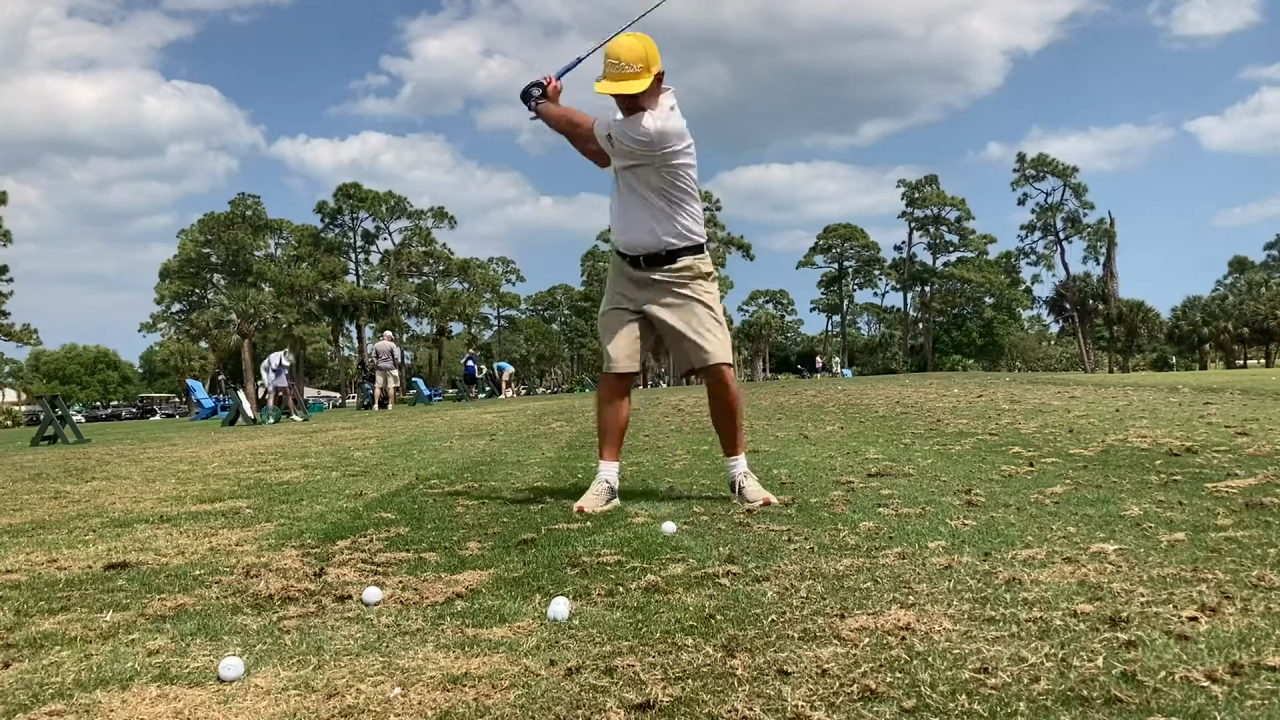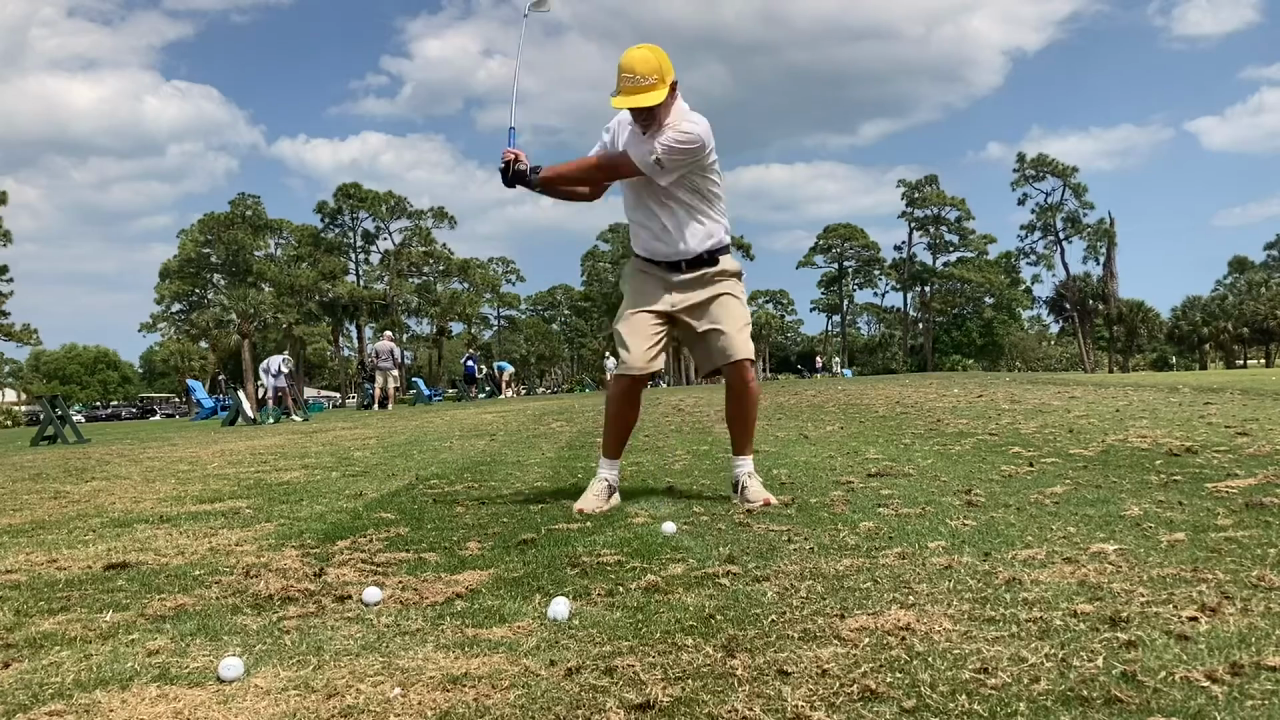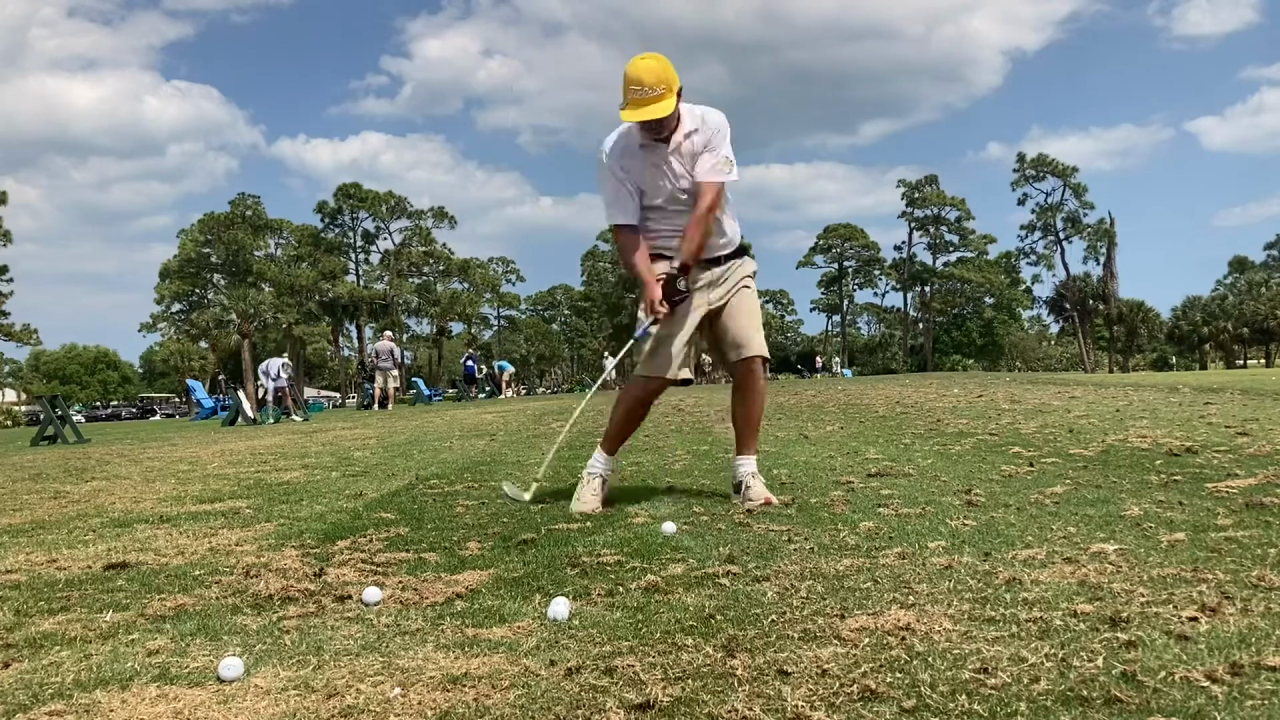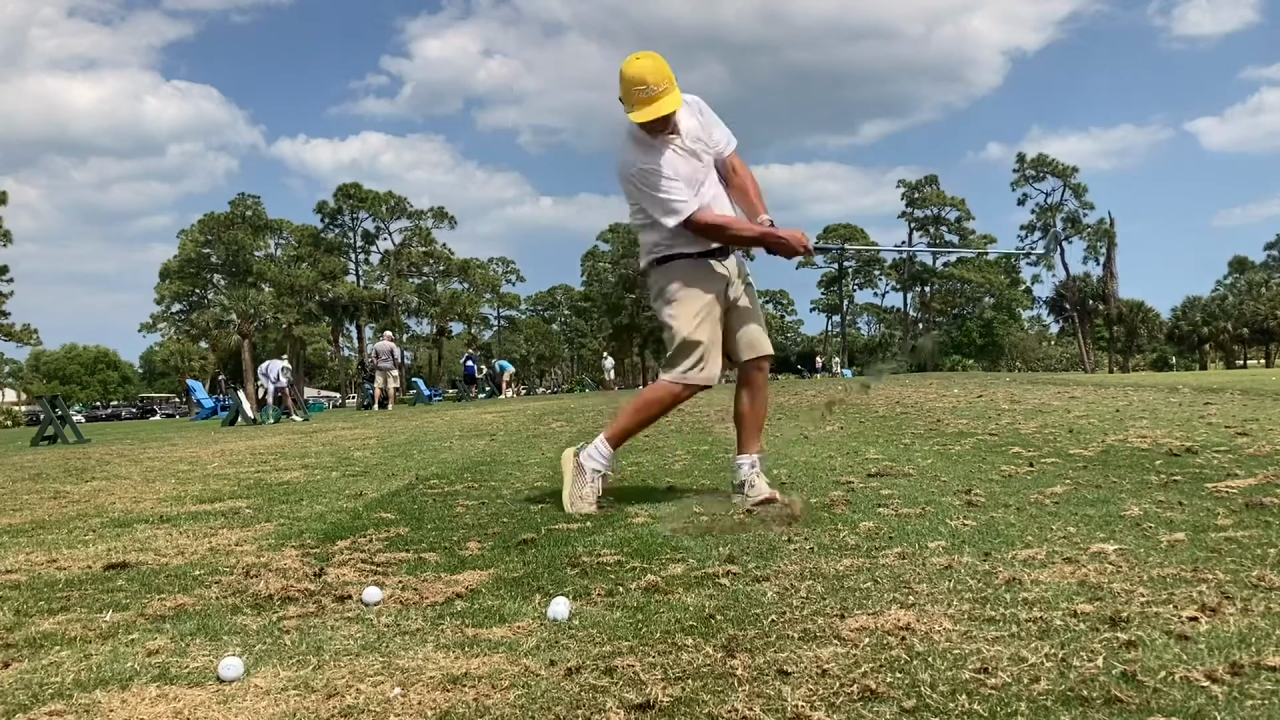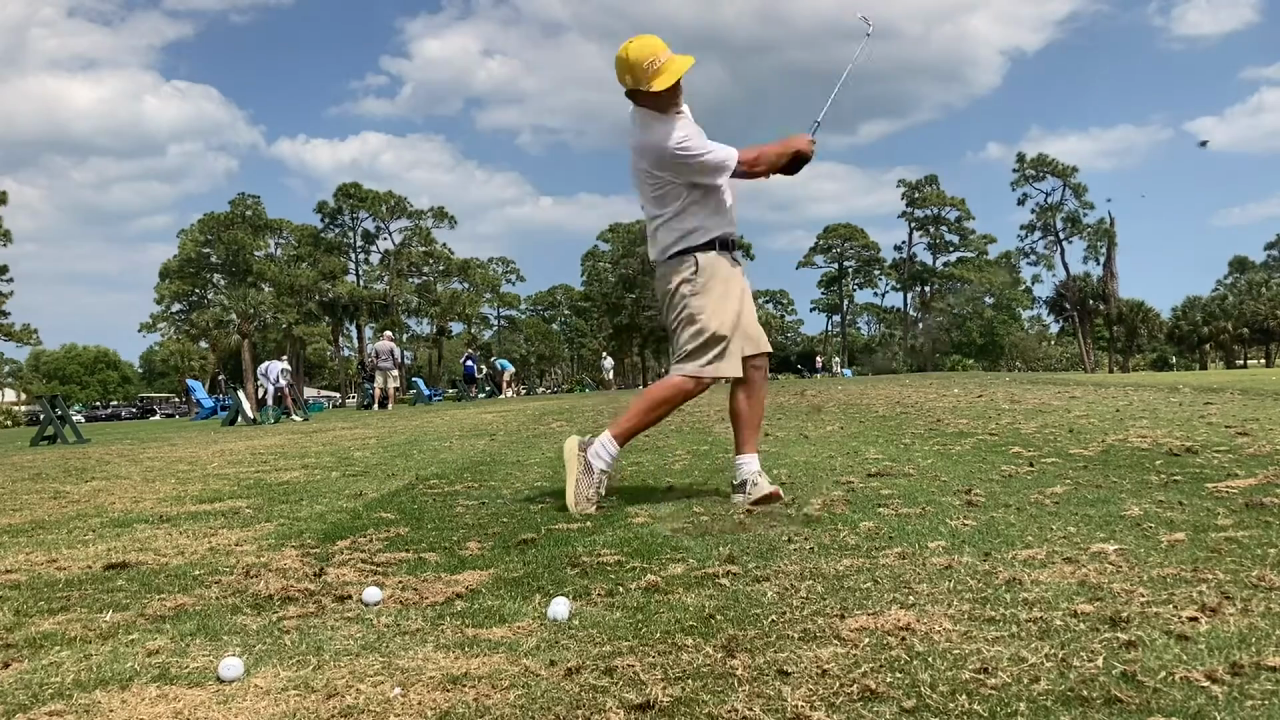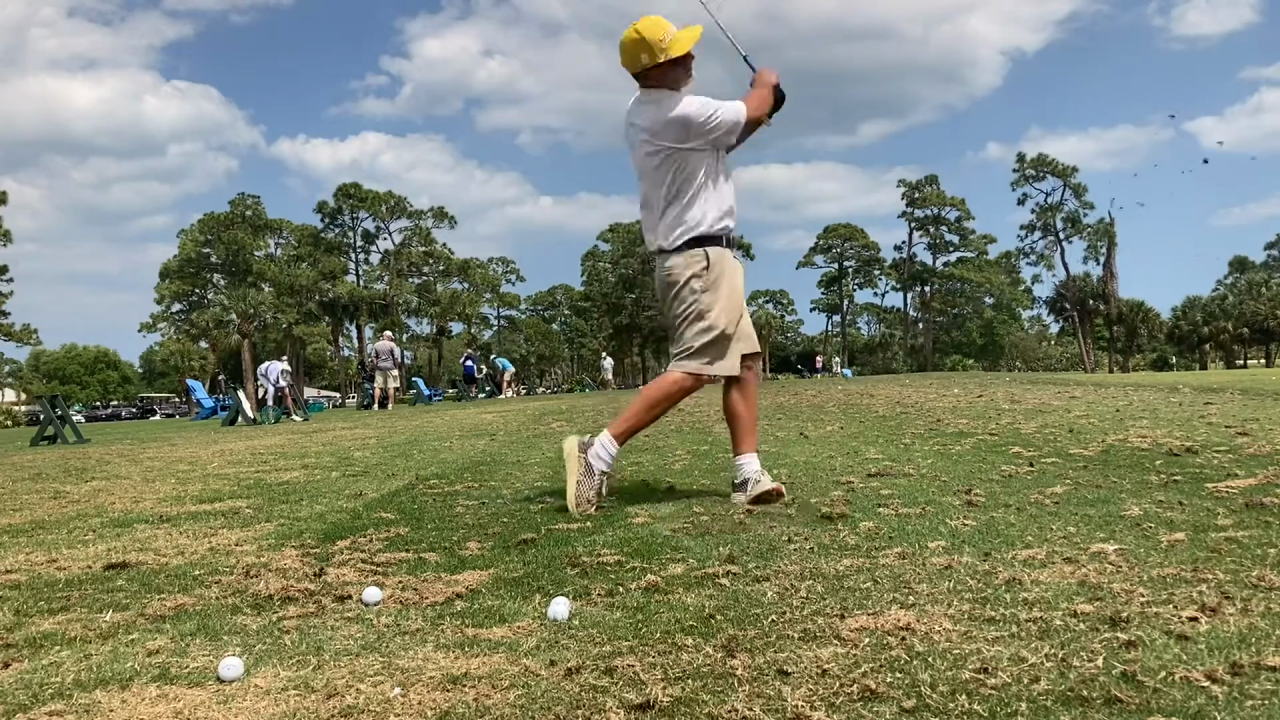
dt=0.1s
person 1, frame 1
left shoulder: (661, 125)
right shoulder: (628, 116)
left elbow: (587, 133)
right elbow: (602, 153)
left wrist: (542, 107)
right wrist: (553, 106)
left hip: (680, 269)
right hip: (628, 268)
left knee: (718, 368)
right knee: (618, 373)
left ankle: (739, 474)
right ankle: (607, 479)
person 1, frame 2
left shoulder: (691, 131)
right shoulder: (622, 129)
left elbow: (606, 168)
right elbow: (591, 186)
left wrist: (539, 175)
right wrist: (537, 179)
left hip: (710, 271)
right hip: (652, 273)
left knee: (739, 364)
right knee: (631, 373)
left ankle: (743, 474)
right ankle: (606, 477)
person 1, frame 3
left shoulder: (710, 123)
right shoulder: (618, 151)
left elbow: (708, 204)
right elbow: (626, 233)
left wrist: (683, 267)
right wrist: (651, 283)
left hip: (729, 266)
right hip: (668, 272)
left knee: (750, 361)
right knee: (652, 375)
left ankle: (745, 474)
right ankle: (598, 468)
person 1, frame 4
left shoulder: (694, 108)
right shoulder: (636, 158)
left elbow: (734, 168)
right elbow: (703, 221)
left wrist: (764, 222)
right wrist: (770, 237)
left hip: (724, 263)
right hip: (681, 269)
left knee: (756, 362)
right knee: (683, 380)
left ankle: (748, 474)
right ankle: (593, 457)
person 1, frame 5
left shoulder: (666, 115)
right shoulder: (663, 140)
left elbow: (725, 159)
right elbow: (745, 165)
left wrist: (782, 152)
right wrist: (794, 146)
left hip: (713, 261)
right hip: (697, 265)
left knee: (752, 363)
right knee: (696, 372)
left ankle: (749, 475)
right ankle: (598, 452)
person 1, frame 6
left shoulder: (654, 104)
right shoulder: (681, 113)
left elbow: (720, 139)
right elbow: (752, 110)
left wrist: (760, 99)
right wrist: (764, 82)
left hip: (707, 255)
right hip: (698, 258)
left knee: (745, 362)
right knee: (693, 369)
left ankle: (748, 473)
right ankle: (598, 452)
